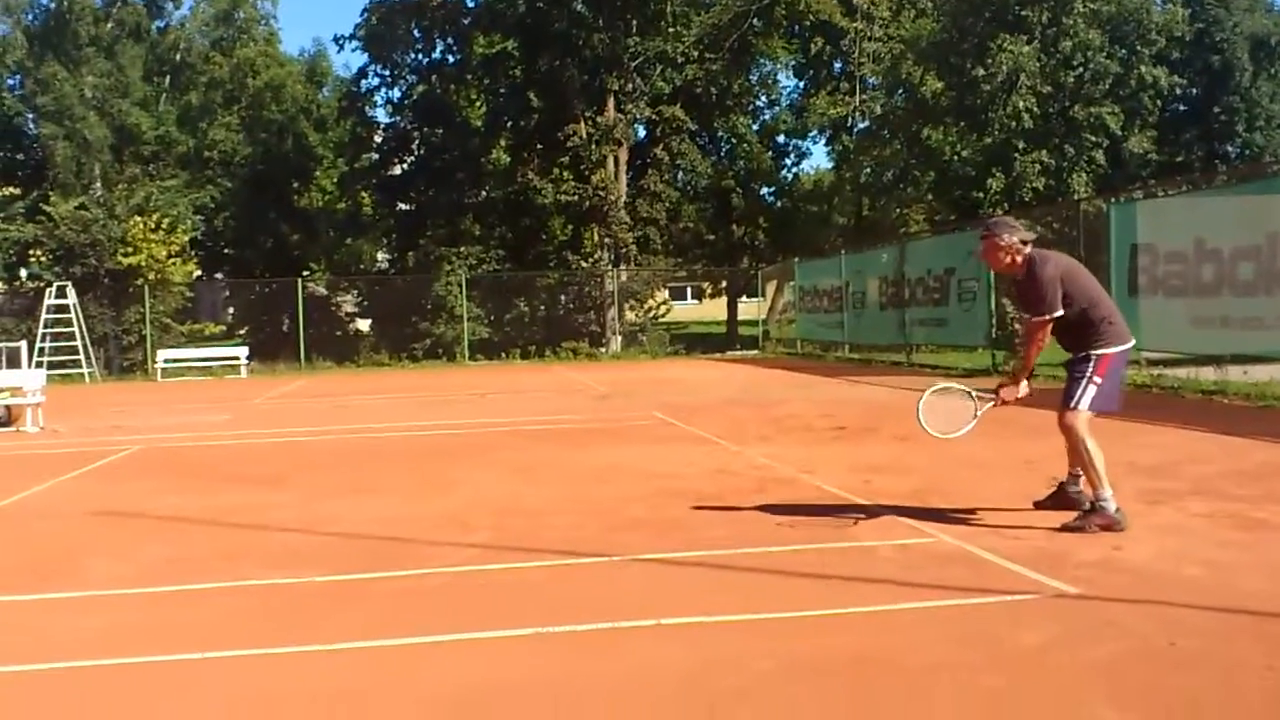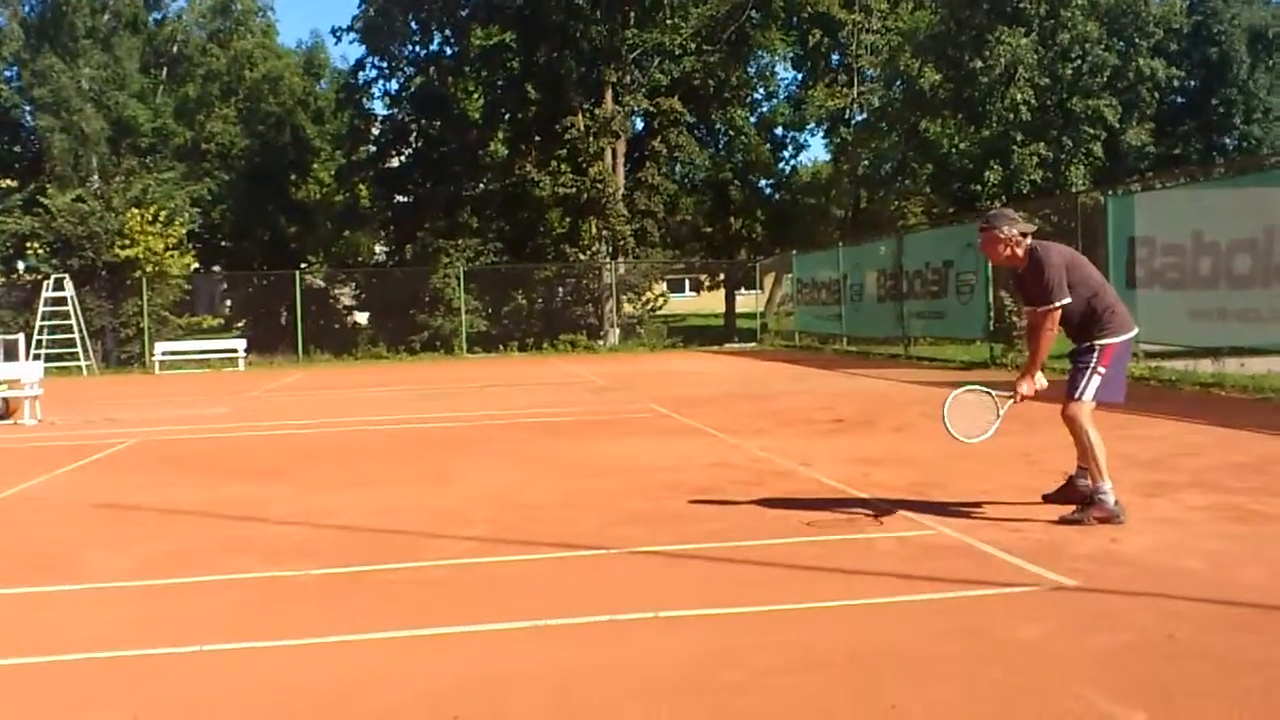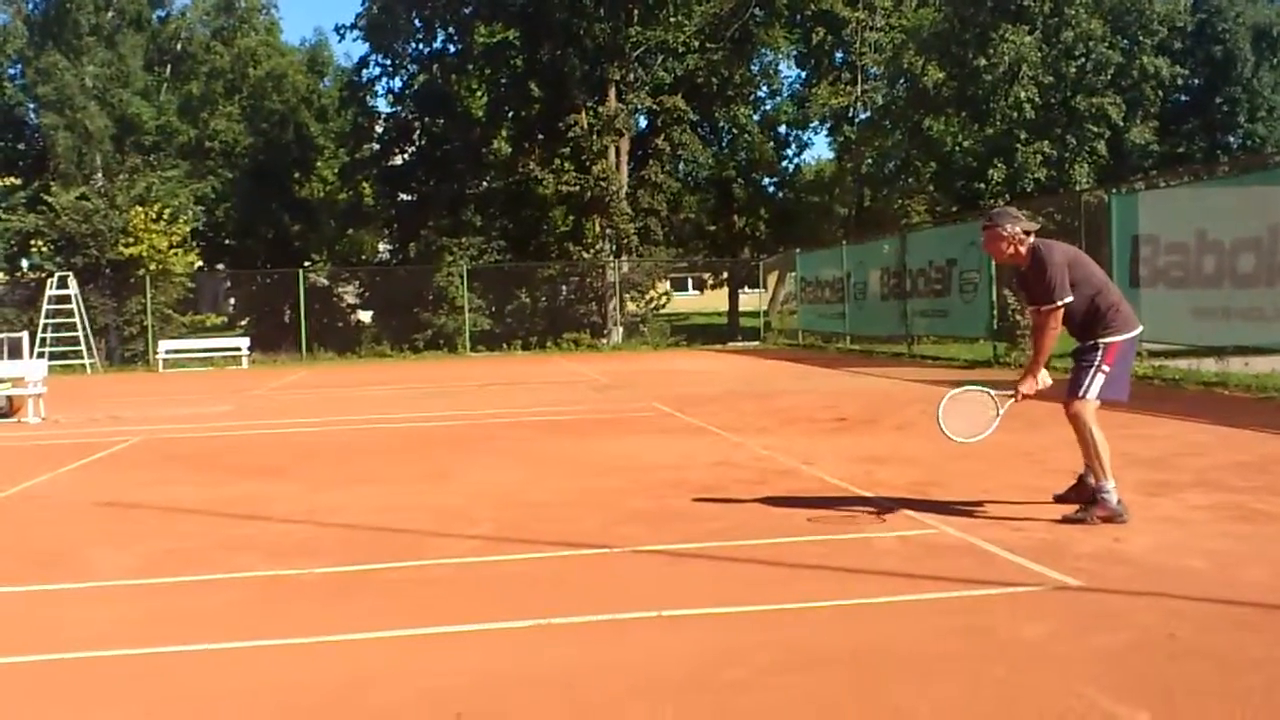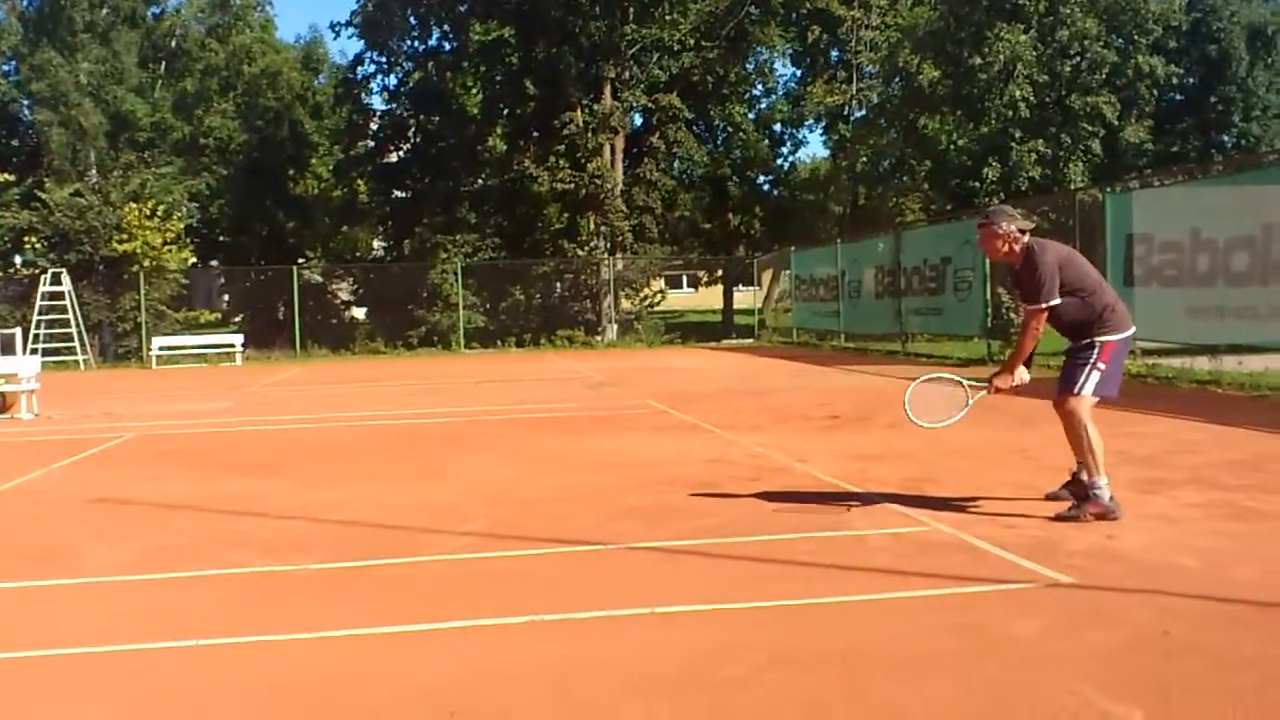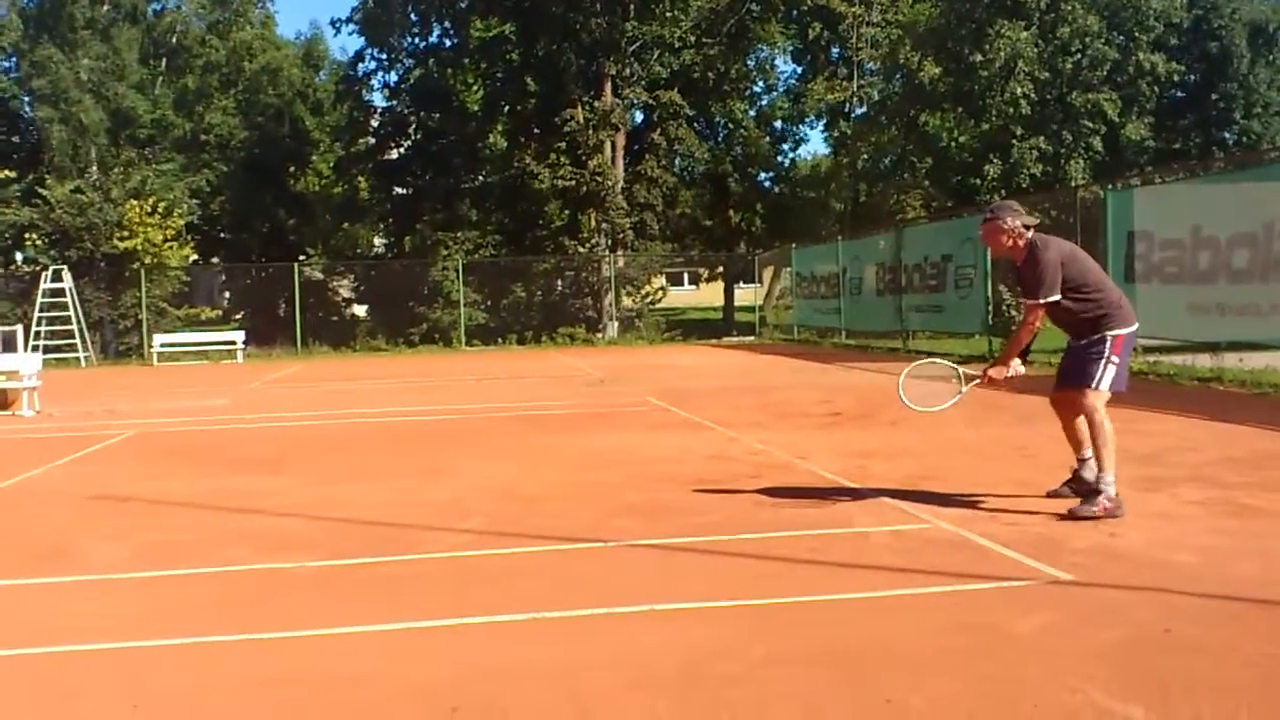
dt=0.2s
person 1, frame 1
left shoulder: (1043, 270)
right shoulder: (1023, 278)
left elbow: (1040, 337)
right elbow: (1030, 333)
left wrist: (1013, 382)
right wrist: (1021, 379)
left hip: (1105, 345)
right hip: (1089, 346)
left knee: (1072, 421)
right knee: (1071, 419)
left ankle: (1107, 509)
right ankle: (1073, 490)
person 1, frame 2
left shoulder: (1046, 260)
right shoulder: (1023, 273)
left elbow: (1050, 326)
right elbow: (1035, 325)
left wrist: (1028, 375)
right wrist: (1033, 372)
left hip: (1109, 335)
right hip: (1092, 337)
left knee: (1076, 413)
right knee: (1076, 412)
left ankle: (1106, 501)
right ankle: (1082, 483)
person 1, frame 3
left shoulder: (1049, 258)
right shoulder: (1026, 271)
left elbow: (1053, 325)
right elbow: (1039, 324)
left wrist: (1030, 375)
right wrist: (1038, 369)
left hip: (1113, 333)
right hip: (1095, 335)
left knee: (1081, 410)
right knee: (1076, 409)
left ankle: (1109, 501)
right ankle: (1090, 483)
person 1, frame 4
left shoulder: (1042, 259)
right shoulder: (1022, 267)
left elbow: (1035, 326)
right elbow: (1032, 324)
left wrist: (1006, 371)
right wrist: (1019, 365)
left hip: (1107, 332)
right hip: (1085, 335)
left knee: (1077, 408)
right knee: (1064, 405)
left ankle: (1101, 498)
right ankle: (1084, 479)
person 1, frame 5
left shoulder: (1045, 255)
right shoulder: (1026, 261)
left elbow: (1032, 322)
right elbow: (1032, 319)
left wrist: (1001, 363)
right wrist: (1016, 358)
left hip: (1110, 328)
right hip: (1085, 333)
left knee: (1091, 404)
right knee: (1063, 401)
left ankle: (1107, 492)
right ankle: (1086, 476)
